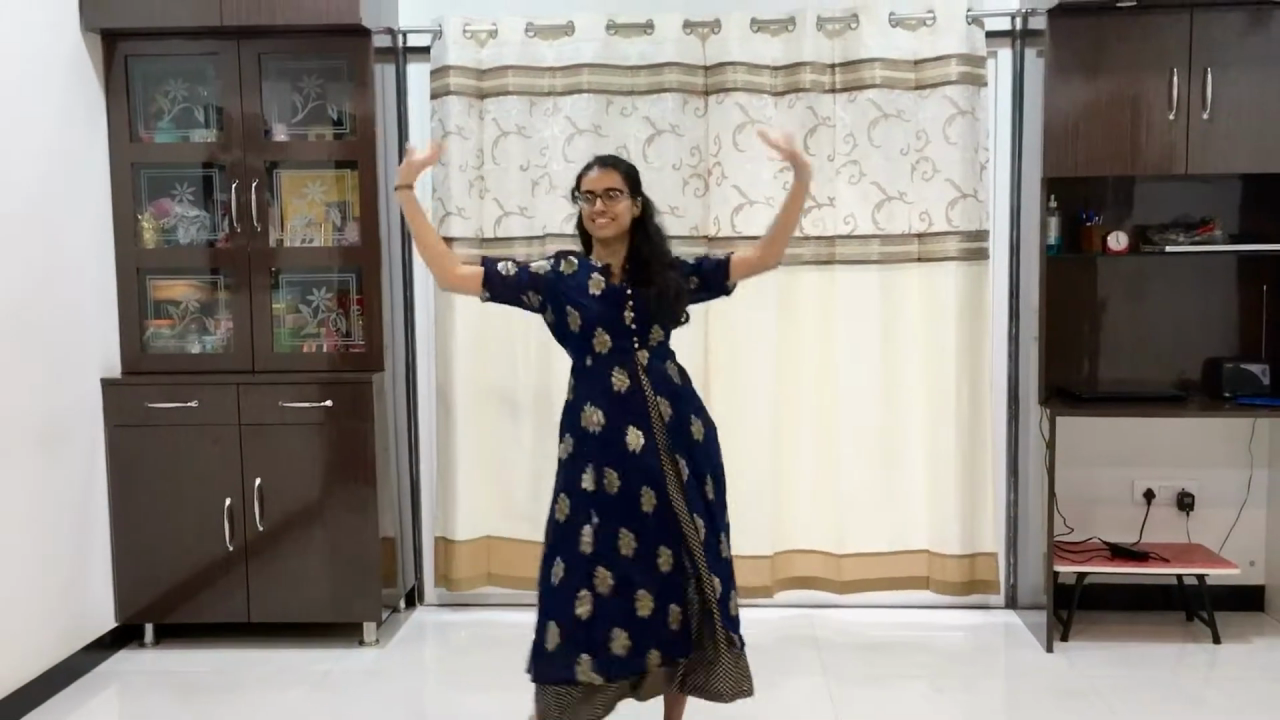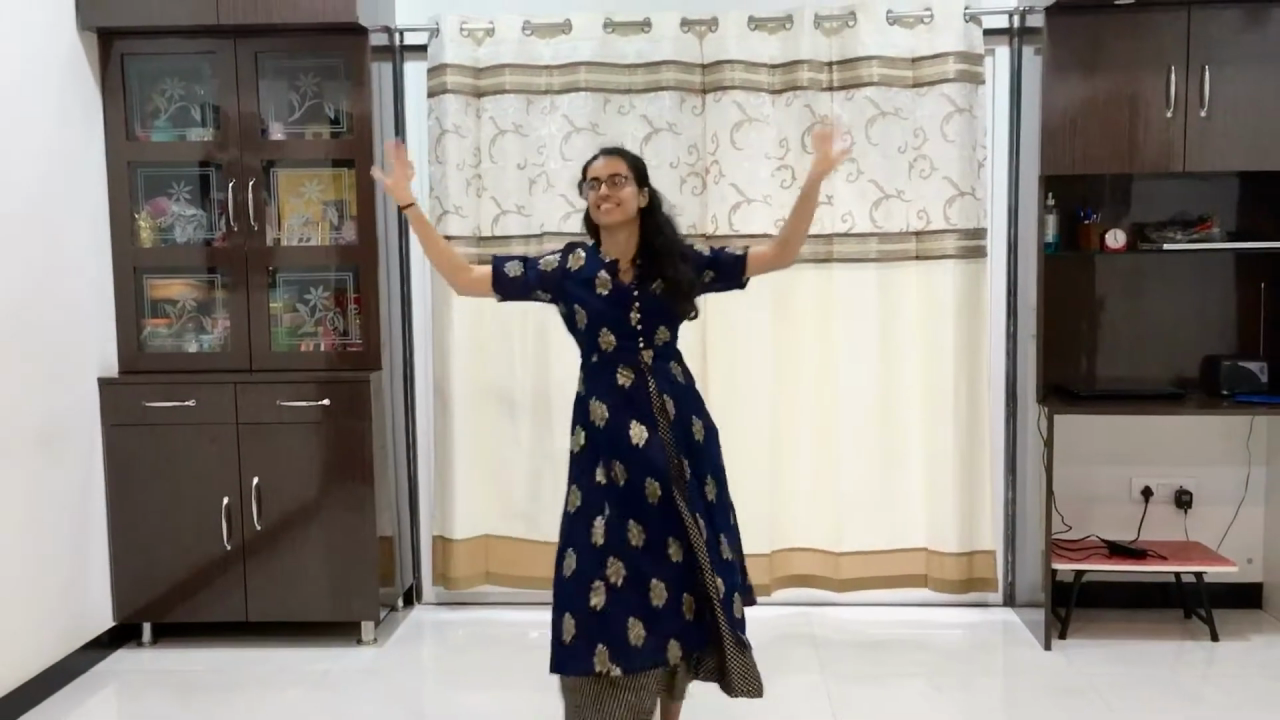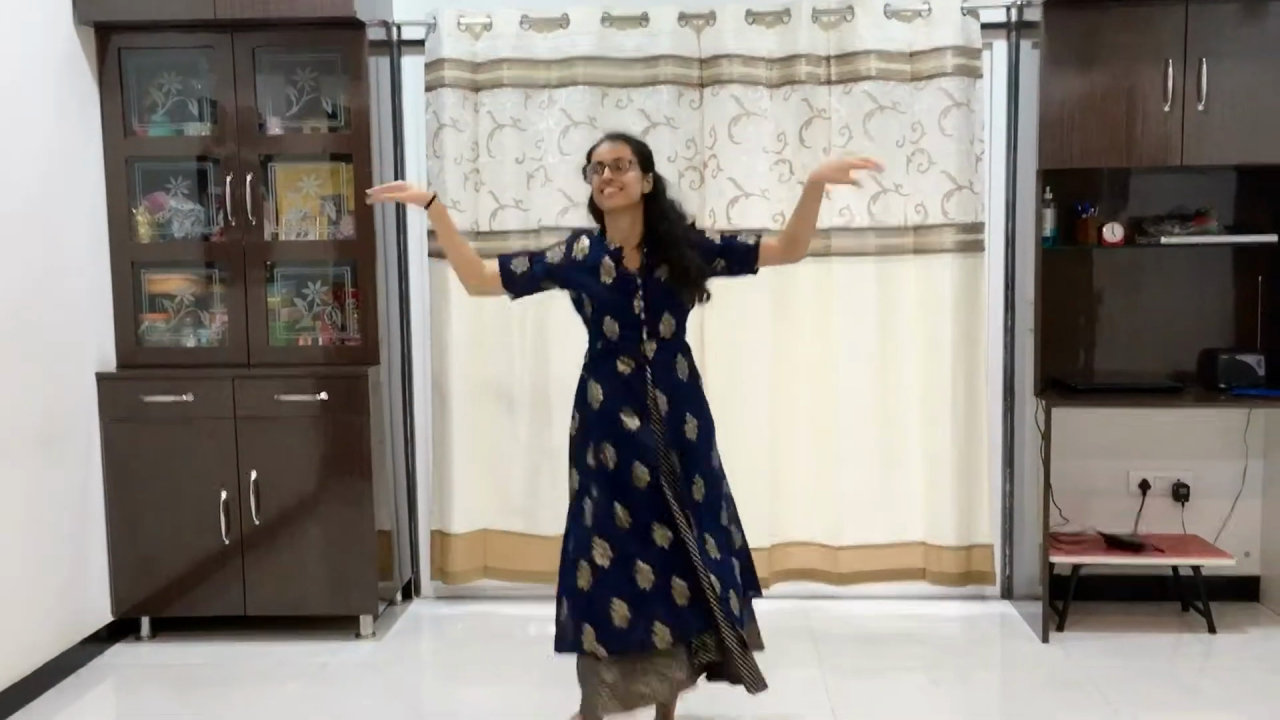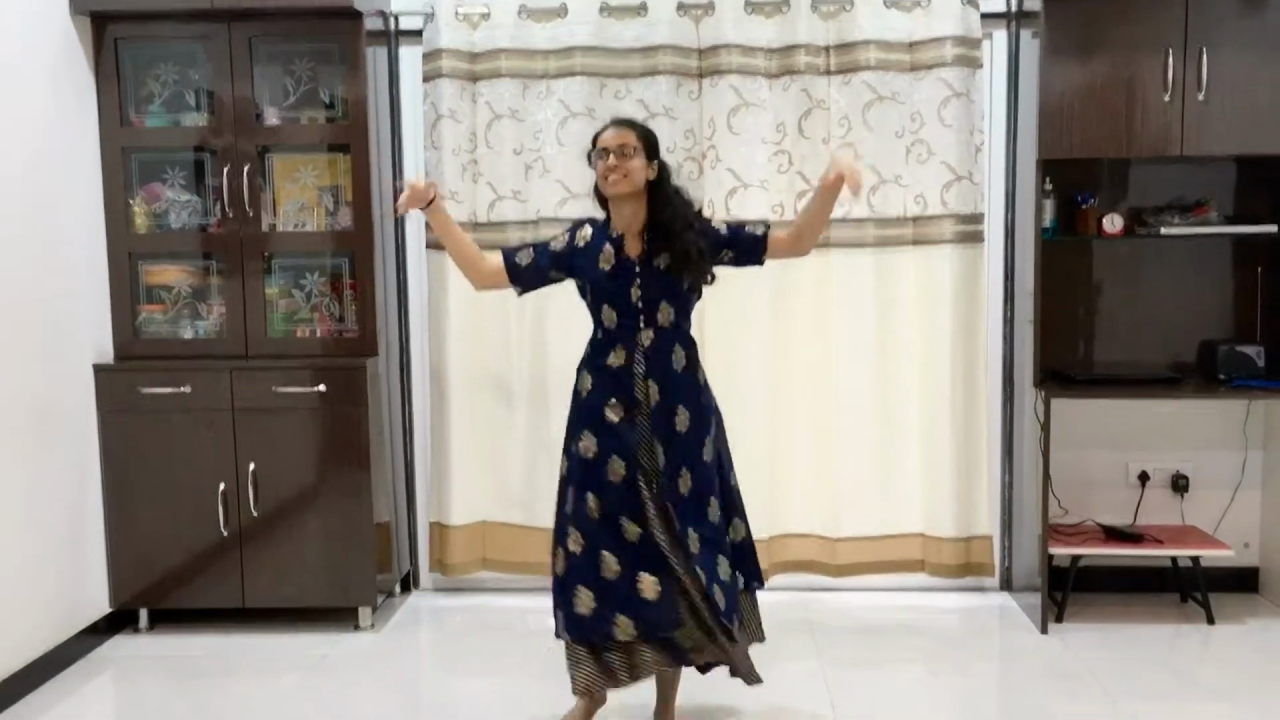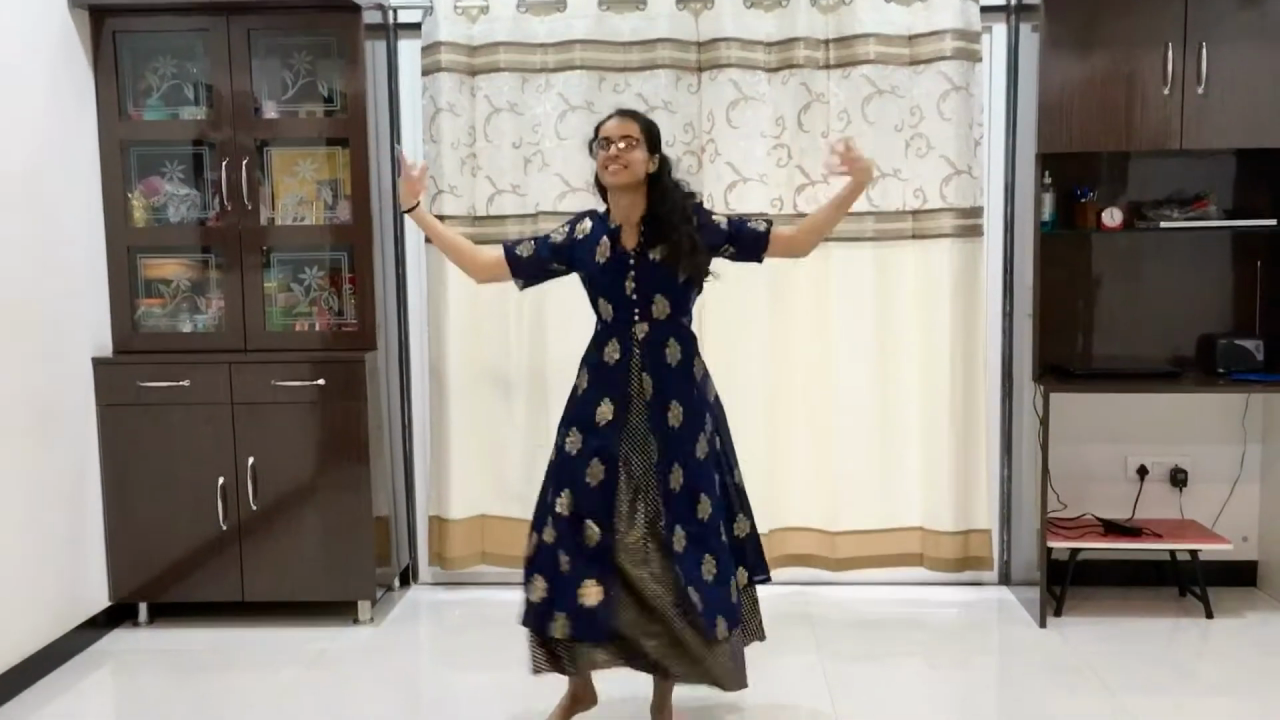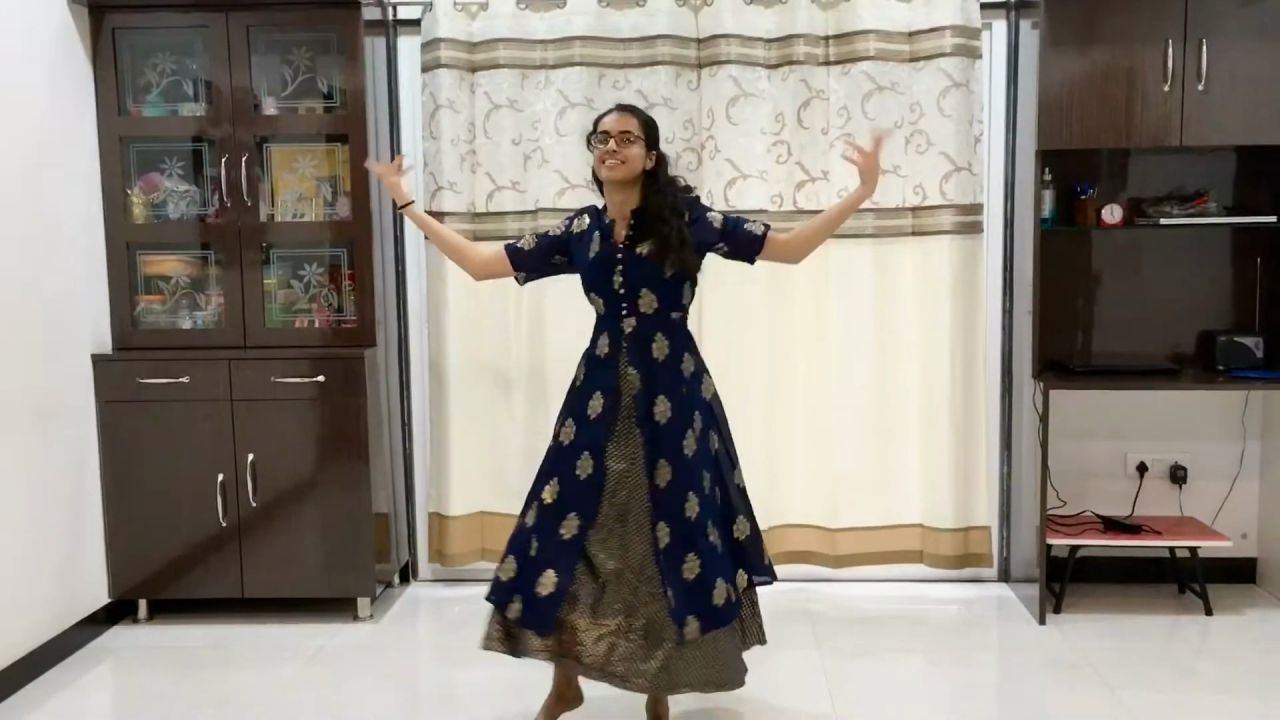
dt=0.1s
person 1, frame 1
left shoulder: (665, 271)
right shoulder: (558, 275)
left elbow: (764, 259)
right elbow: (453, 277)
left wrist: (798, 182)
right wrist: (410, 195)
left hip: (679, 433)
right hip: (601, 437)
left knee: (687, 571)
right knee: (601, 577)
person 1, frame 2
left shoulder: (679, 263)
right shoulder: (568, 268)
left elbow: (779, 255)
right elbow: (464, 278)
left wrist: (814, 180)
right wrist: (409, 203)
left hip: (682, 430)
right hip: (609, 432)
left knee: (692, 568)
right knee: (612, 570)
person 1, frame 3
left shoulder: (685, 246)
right shoulder: (577, 254)
left elbow: (788, 248)
right elbow: (479, 278)
left wrist: (815, 187)
right wrist: (433, 208)
left hip: (678, 417)
right hip: (609, 416)
left knee: (688, 556)
right knee: (618, 554)
person 1, frame 4
left shoulder: (691, 234)
right shoulder: (581, 243)
left elbow: (796, 242)
right elbow: (483, 273)
left wrist: (828, 186)
right wrist: (433, 206)
left hip: (680, 407)
right hip: (607, 406)
left knee: (685, 545)
right knee: (601, 544)
person 1, frame 5
left shoulder: (693, 225)
right shoulder: (581, 234)
left elbow: (795, 242)
right elbow: (481, 265)
left wrist: (849, 191)
right wrist: (416, 208)
left hip: (677, 400)
right hip: (603, 401)
left knee: (680, 542)
right knee: (586, 538)
person 1, frame 6
left shoulder: (686, 220)
right shoulder: (579, 230)
left elbow: (790, 248)
right elbow: (482, 263)
left wrist: (858, 193)
right wrist: (408, 204)
left hip: (672, 395)
right hip: (600, 396)
left knee: (673, 537)
right knee: (565, 534)
